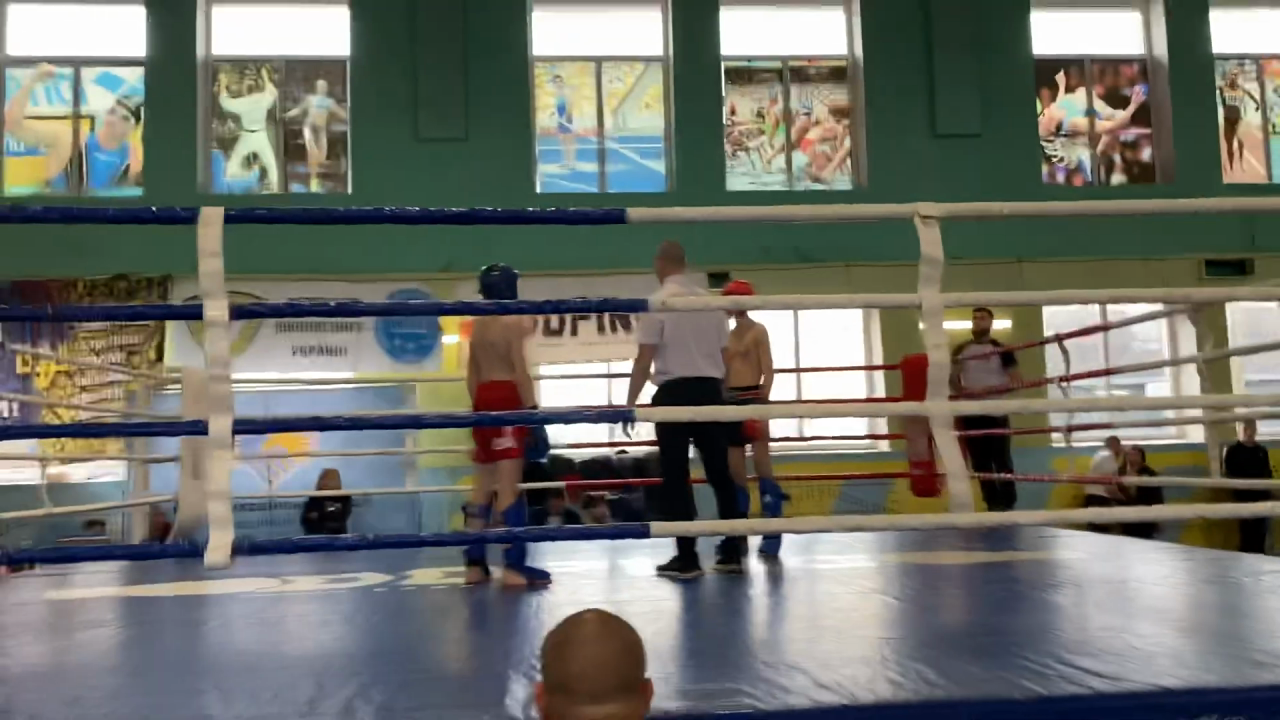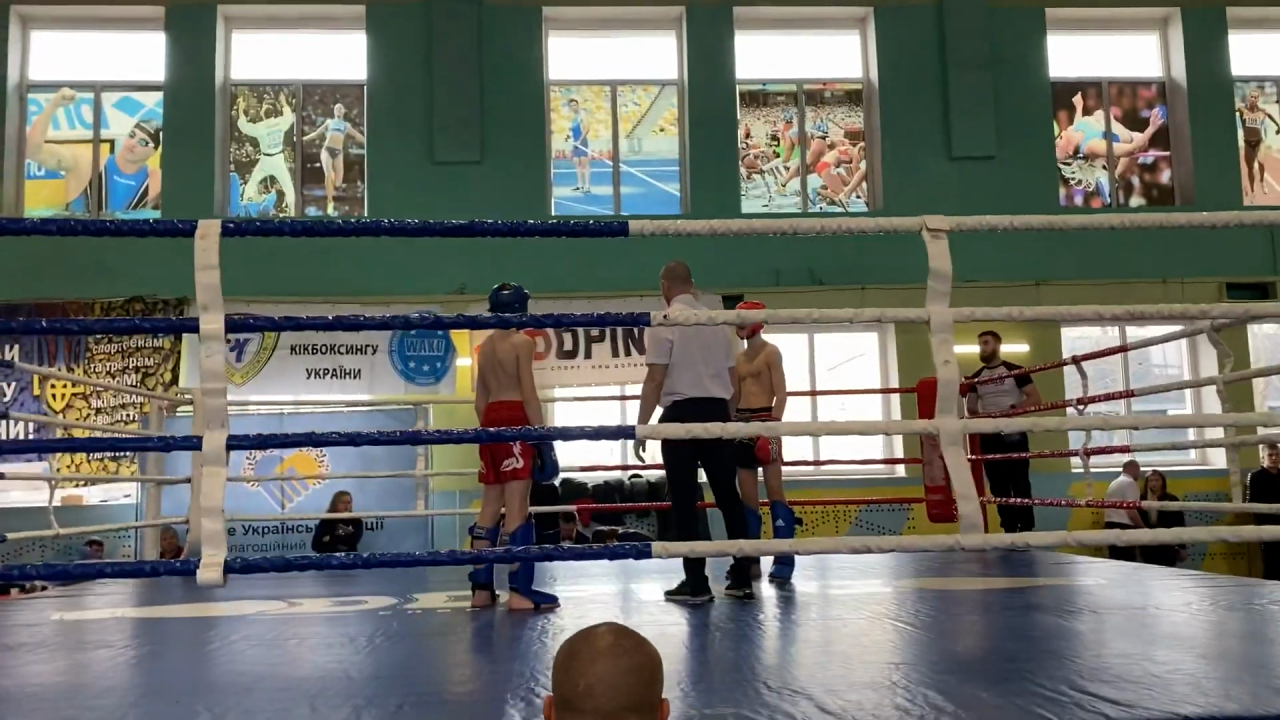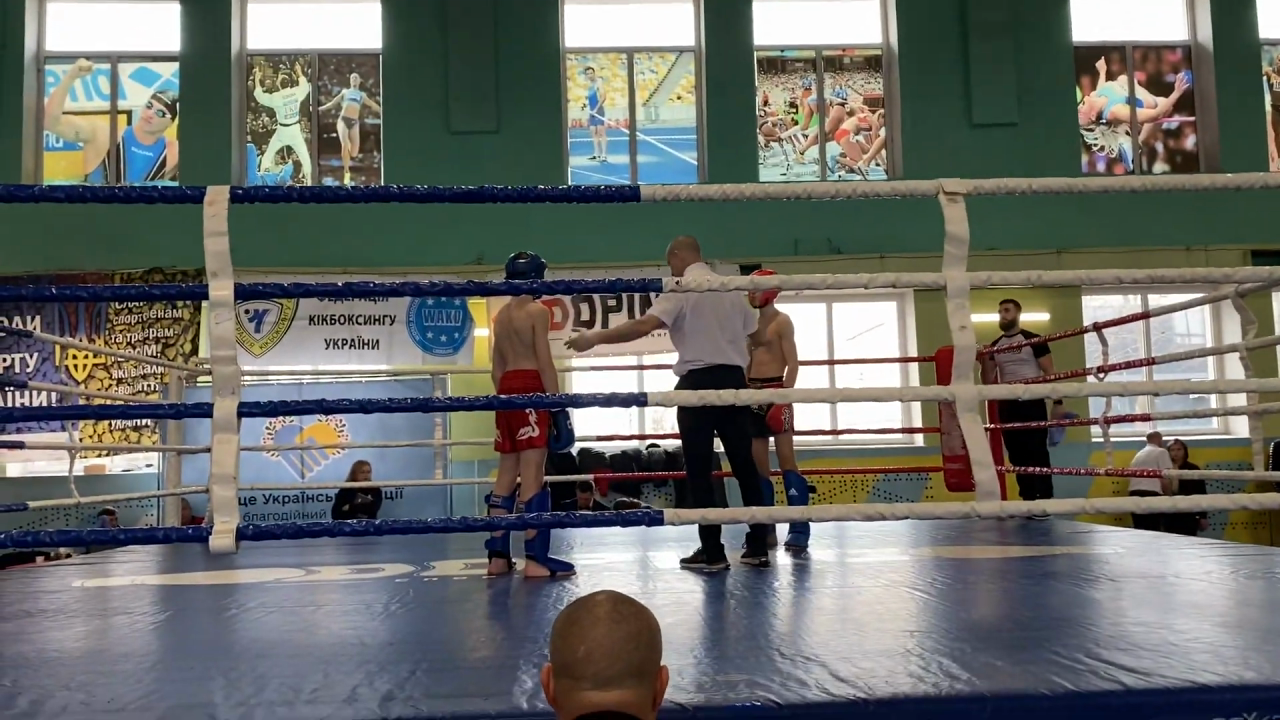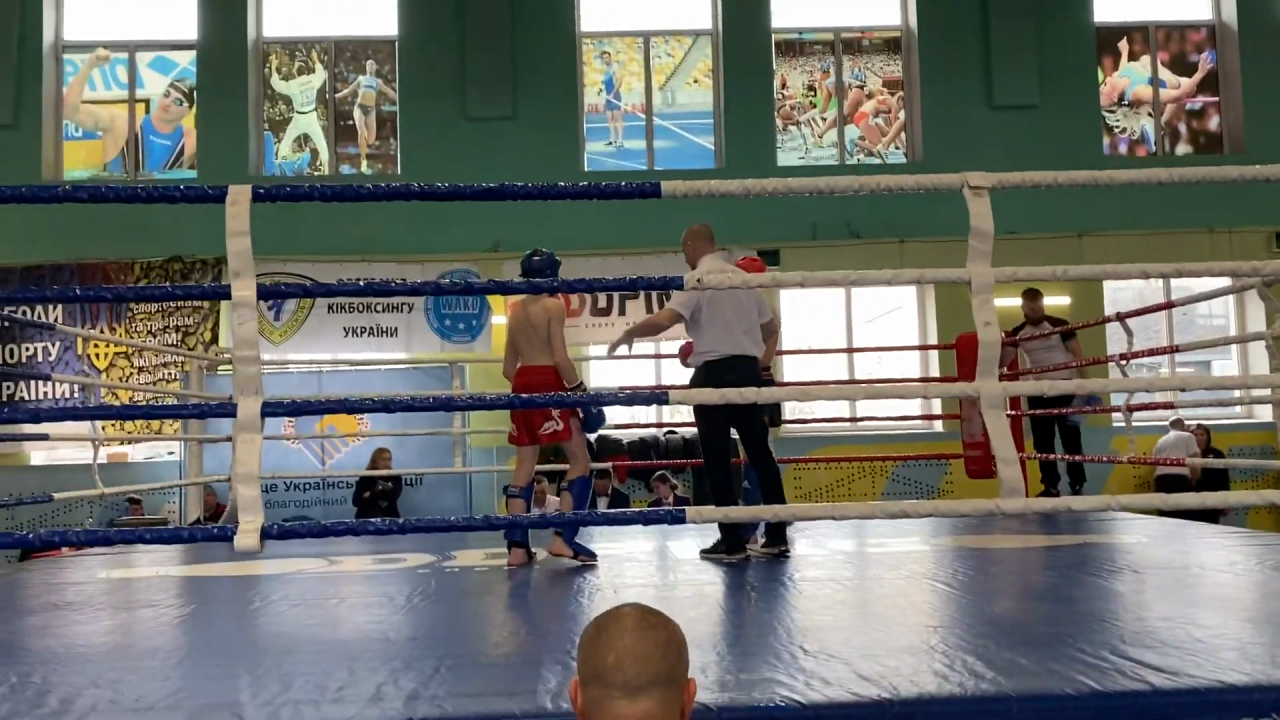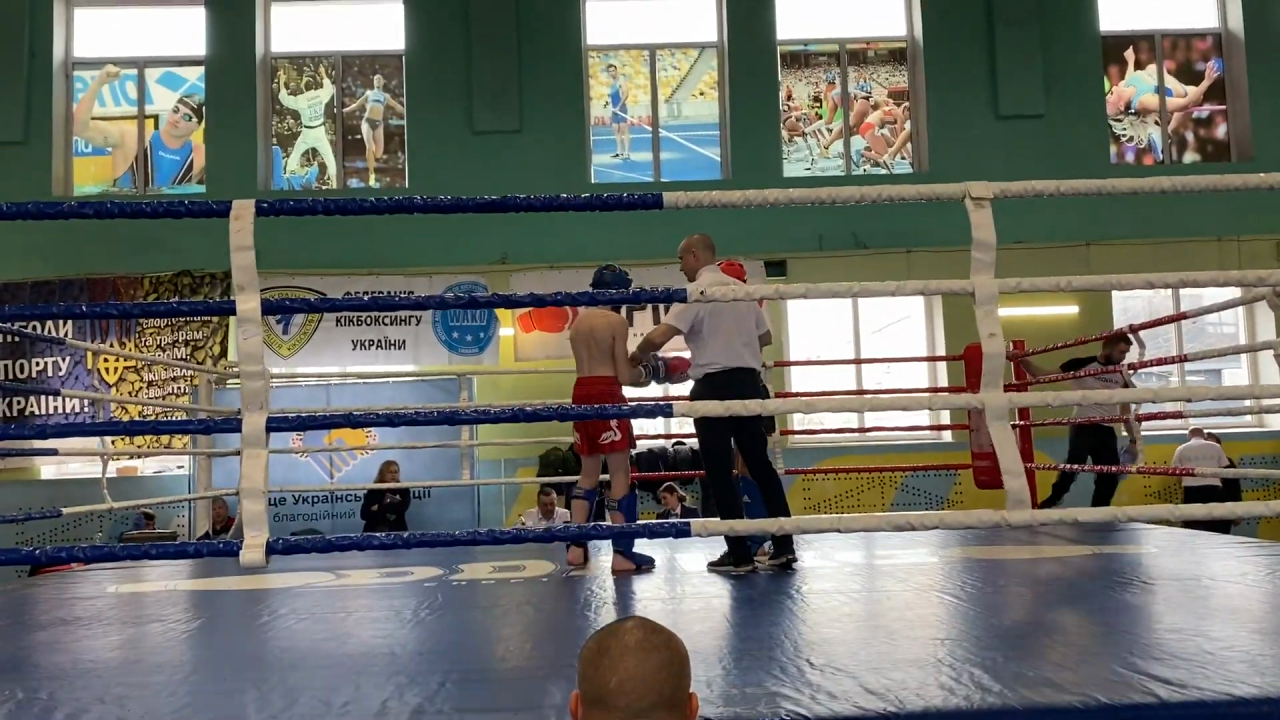
dt=0.7s
person 1, frame 1
left shoulder: (658, 302)
left elbow: (644, 359)
right elbow: (724, 356)
left wrist: (630, 404)
left hip: (674, 392)
right hip: (710, 391)
left knee: (676, 476)
right knee: (720, 471)
left ankle: (687, 558)
right ankle: (732, 552)
person 1, frame 2
left shoulder: (664, 323)
right shoulder: (717, 321)
left elbow: (655, 381)
right elbow: (733, 380)
left wrist: (641, 427)
left hip: (681, 414)
right hip: (716, 413)
left knee: (685, 501)
right knee: (728, 495)
left ankle: (696, 583)
right ankle: (742, 578)
person 1, frame 3
left shoulder: (680, 289)
right shoulder: (730, 289)
left elbow: (644, 325)
right elbow: (756, 334)
left wrist: (593, 338)
left hip: (697, 383)
right hip: (733, 380)
left knee: (699, 469)
right knee: (744, 463)
left ankle: (712, 551)
right ankle: (758, 546)
person 1, frame 4
left shoulder: (696, 280)
right shoulder: (744, 278)
left elbow: (663, 320)
right elbow: (771, 328)
left wrist: (628, 334)
left hip: (714, 375)
right hip: (748, 372)
left knee: (718, 460)
right knee: (760, 452)
left ankle: (732, 542)
right ankle: (777, 536)
person 1, frame 5
left shoulder: (696, 291)
left elbow: (658, 337)
right elbow: (765, 337)
left wrist: (638, 354)
left hip: (713, 386)
right hip: (747, 382)
left knee: (720, 472)
right knee: (760, 463)
left ankle: (739, 554)
right ankle: (783, 545)
person 2, frame 1
left shoulder: (477, 326)
right shoulder: (512, 321)
left elbow: (472, 378)
right elbow: (520, 372)
right wrist: (532, 412)
left hip: (483, 400)
right hip: (507, 399)
left knee: (484, 482)
right knee: (508, 483)
left ankle: (475, 564)
right ankle: (513, 566)
person 2, frame 2
left shoulder: (485, 346)
right shoulder: (522, 341)
right elbow: (528, 393)
left hip: (491, 421)
right hip: (515, 420)
left knee: (491, 505)
right knee: (516, 505)
left ankle: (482, 589)
right ankle: (519, 591)
person 2, frame 3
left shoulder: (501, 315)
right shoulder: (537, 310)
right elbow: (544, 362)
right wrist: (557, 404)
left hip: (507, 390)
right hip: (531, 389)
left knee: (507, 474)
right knee: (532, 474)
left ankle: (498, 556)
right ankle: (535, 558)
person 2, frame 4
left shoulder: (516, 311)
right shoulder: (554, 305)
left elbow: (508, 368)
right elbow: (560, 358)
right wrist: (581, 390)
left hip: (522, 386)
right hip: (548, 385)
left knee: (524, 467)
right knee: (580, 459)
left ankle: (517, 547)
right ankle: (563, 537)
person 2, frame 5
left shoulder: (578, 321)
right shoulder: (615, 321)
right elbow: (623, 374)
left wrist: (644, 367)
right wrist: (653, 370)
left hip: (581, 393)
right hip: (605, 396)
left knee: (588, 473)
right knee: (620, 474)
left ankle: (577, 546)
right ankle: (622, 554)
person 3, frame 1
left shoulder: (758, 331)
right shoulder: (727, 335)
left elbow: (768, 371)
left wrist: (762, 403)
left hip: (751, 399)
right hip: (729, 402)
left knee: (762, 467)
right knee: (735, 472)
left ankle: (771, 535)
person 3, frame 2
left shoulder: (770, 352)
right shoulder: (738, 357)
left elbow: (781, 394)
left wrist: (773, 426)
left hip: (764, 422)
right hip: (741, 424)
left knee: (774, 491)
right knee: (747, 496)
left ankle: (784, 561)
right ankle: (750, 559)
person 3, frame 3
left shoulder: (782, 321)
right shoulder: (752, 326)
left elbow: (792, 364)
left wrist: (785, 398)
left knee: (786, 461)
right knee: (759, 466)
left ankle: (799, 529)
person 3, frame 4
left shoulder: (765, 312)
right shoulder: (736, 312)
left elbow: (764, 356)
right elbow: (727, 349)
left hip: (758, 386)
right hip: (739, 386)
left knee: (754, 455)
right knee: (749, 454)
left ankle: (748, 527)
person 3, frame 5
left shoulder: (745, 314)
right shoulder: (726, 316)
left hip: (749, 394)
right hip: (735, 395)
left knee: (749, 468)
right knee: (746, 467)
left ankle: (756, 539)
person 4, frame 1
left shoulder: (1001, 350)
right shoulder: (960, 351)
left elbow: (1016, 381)
right elbow: (953, 379)
left wrist: (990, 391)
right wrist: (964, 391)
left hip: (995, 412)
right hip: (971, 413)
left knee: (1001, 460)
right knee: (980, 461)
left ankle: (1007, 503)
right ankle: (993, 504)
person 4, frame 2
left shoulder: (1015, 371)
right shoulder: (976, 377)
left elbow: (1035, 399)
right elbow: (970, 408)
left wrist: (1012, 409)
right wrist: (982, 417)
left hip: (1014, 435)
right hip: (989, 437)
left knee: (1020, 483)
right knee: (998, 485)
left ankle: (1026, 529)
right ankle: (1010, 529)
person 4, frame 3
left shoulder: (1033, 340)
right shoulder: (995, 346)
left elbow: (1049, 372)
right elbow: (988, 380)
right wrist: (985, 362)
left hip: (1031, 403)
right hip: (1007, 405)
left knee: (1037, 452)
right knee: (1017, 454)
left ankle: (1044, 500)
right ankle: (1028, 500)
person 4, frame 4
left shoulder: (1059, 325)
right shoulder: (1019, 332)
left elbow: (1078, 355)
right elbow: (1004, 361)
right hip: (1038, 392)
left knee: (1071, 438)
right knee: (1042, 441)
left ankle: (1077, 486)
right ankle: (1051, 487)
person 4, frame 5
left shoulder: (1122, 375)
right shoulder: (1080, 365)
left elbow: (1125, 409)
right elbow: (1046, 377)
left wrist: (1132, 439)
right wrist: (1024, 361)
left hip: (1106, 430)
right hip: (1083, 424)
left knee: (1111, 474)
right knee: (1076, 459)
right ankle: (1056, 495)
